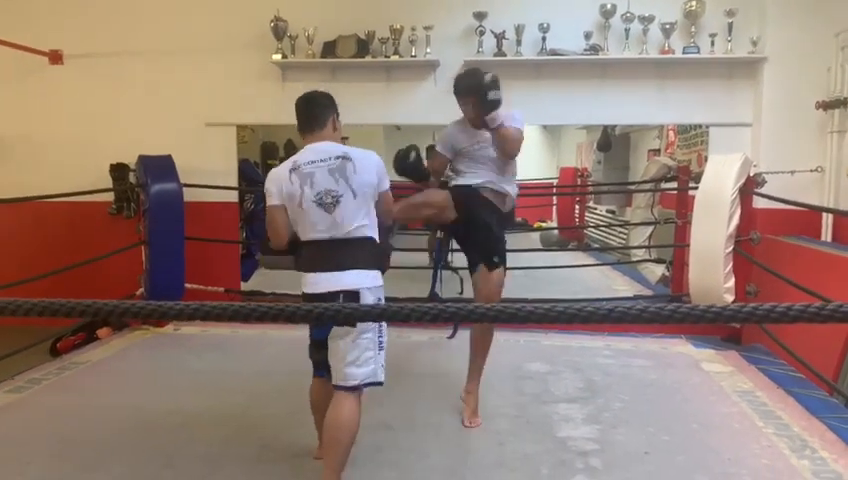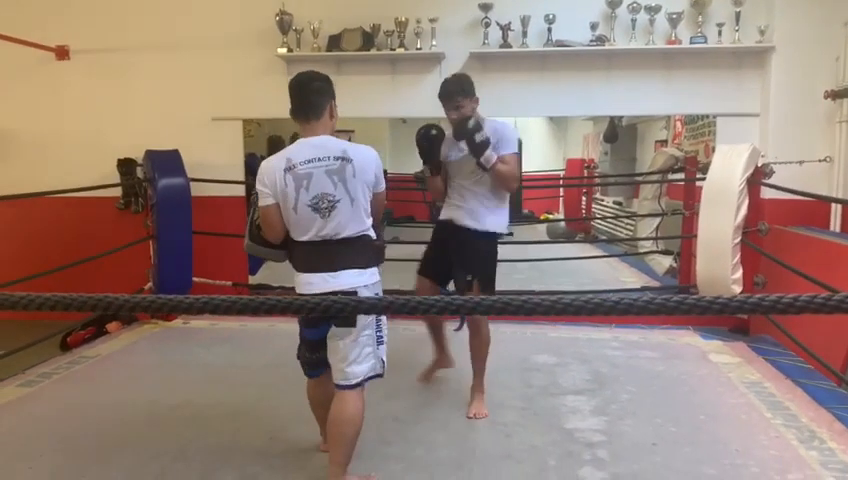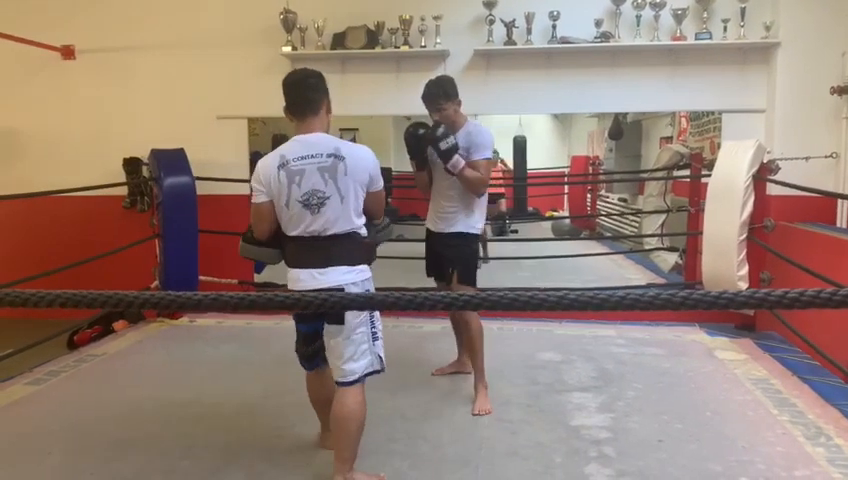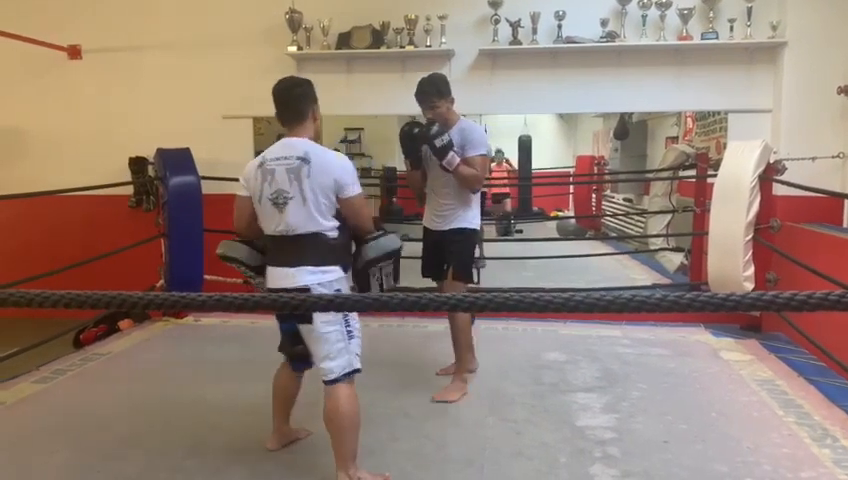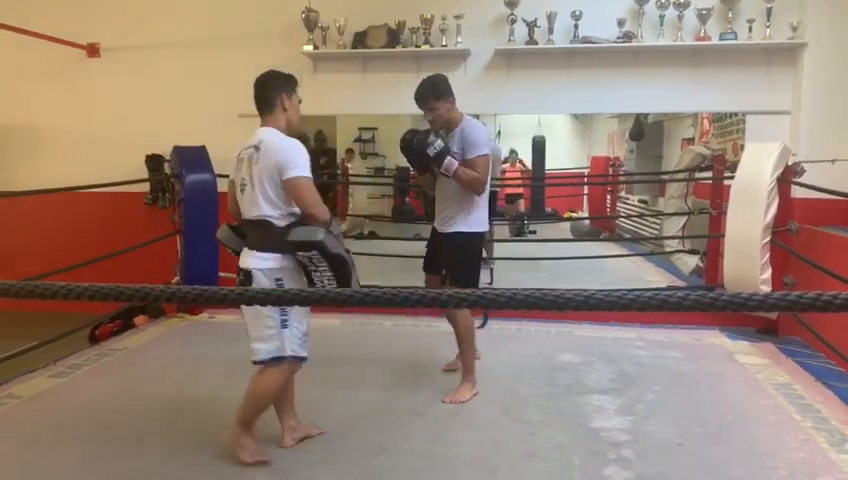
dt=0.3s
person 1, frame 1
left shoulder: (280, 174)
right shoulder: (367, 160)
left elbow: (279, 240)
right elbow: (387, 216)
left hip: (315, 282)
right hip: (359, 282)
left knee: (324, 373)
right knee: (349, 385)
left ankle: (325, 444)
person 1, frame 2
left shoulder: (272, 167)
right shoulder: (365, 157)
left elbow: (274, 235)
left hip: (309, 283)
right hip: (357, 280)
left knee: (318, 371)
right knee: (350, 382)
left ankle: (329, 437)
person 1, frame 3
left shoulder: (268, 165)
right shoulder: (360, 156)
left elbow: (262, 231)
right elbow: (377, 213)
left hip: (302, 278)
right hip: (348, 277)
left knee: (316, 364)
right knee: (350, 378)
left ankle: (329, 432)
person 1, frame 4
left shoulder: (256, 166)
right shoulder: (331, 162)
left elbow: (242, 225)
right elbow: (364, 225)
left hip: (279, 276)
right hip: (320, 277)
left knee: (296, 357)
right knee: (340, 374)
left ankle: (280, 431)
person 1, frame 5
left shoulder: (246, 151)
right shoulder: (287, 147)
left elbow: (234, 209)
right elbow: (315, 211)
left hip: (259, 259)
right hip: (274, 265)
left knee: (279, 355)
right knee: (281, 360)
left ankle: (291, 425)
right ankle: (241, 432)
person 2, frame 1
left shoulder: (509, 118)
right shoulder: (452, 133)
left elbow: (512, 149)
right elbow: (434, 174)
left wrist: (492, 112)
right wrist: (417, 172)
left hip: (493, 211)
right hip: (461, 201)
left knee: (488, 303)
right knee: (432, 201)
left ankle: (472, 389)
person 2, frame 2
left shoulder: (501, 131)
right shoulder: (446, 141)
left elbow: (512, 181)
right elbow: (438, 194)
left wrist: (482, 151)
right wrist: (430, 163)
left hip: (482, 231)
right hip: (448, 226)
left knee: (475, 311)
right knee: (424, 294)
left ankle: (478, 390)
right ankle: (442, 354)
person 2, frame 3
left shoulder: (478, 134)
right shoulder: (433, 137)
left elbow: (480, 185)
right elbow: (426, 188)
left wrist: (452, 156)
right wrist: (417, 158)
left hip: (463, 231)
right hip: (436, 228)
left ankle: (481, 385)
right ankle: (463, 359)
person 2, frame 4
left shoulder: (471, 132)
right shoulder: (428, 134)
left elbow: (477, 181)
right elbow: (420, 187)
left wrist: (445, 153)
right wrist: (413, 158)
left hip: (460, 227)
right hip: (433, 225)
left knee: (453, 297)
right knee: (446, 296)
left ankle: (460, 379)
right ankle: (467, 358)
person 2, frame 5
left shoulder: (473, 131)
right shoulder: (438, 136)
left elbow: (478, 184)
left wrist: (444, 161)
right wrist: (421, 164)
left hip: (466, 230)
right hip: (442, 226)
right knee: (434, 287)
left ankle: (469, 380)
right ankle: (468, 349)
